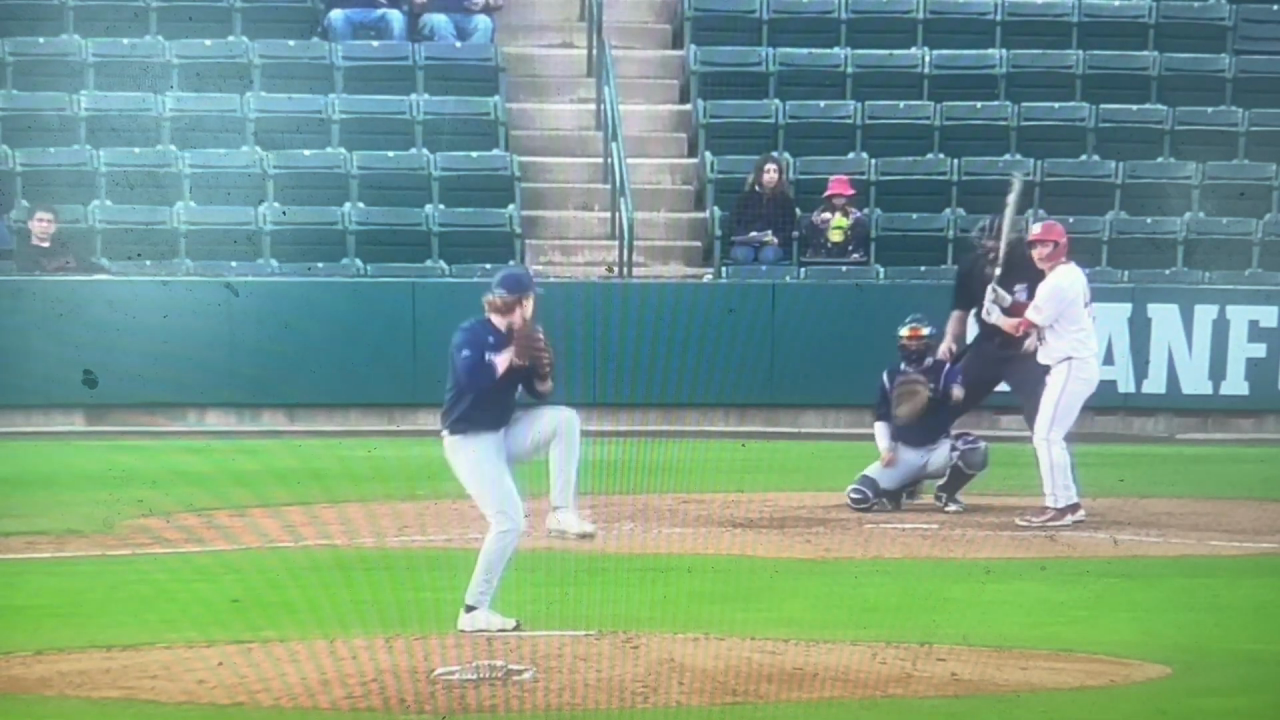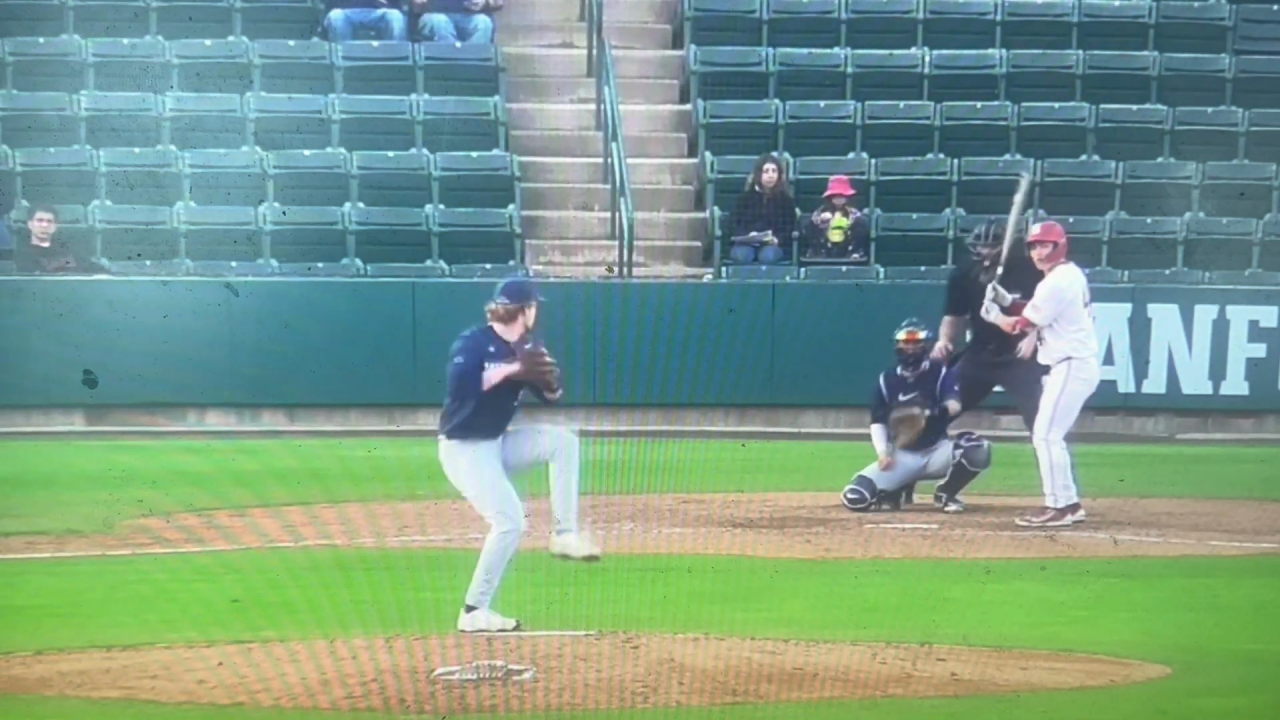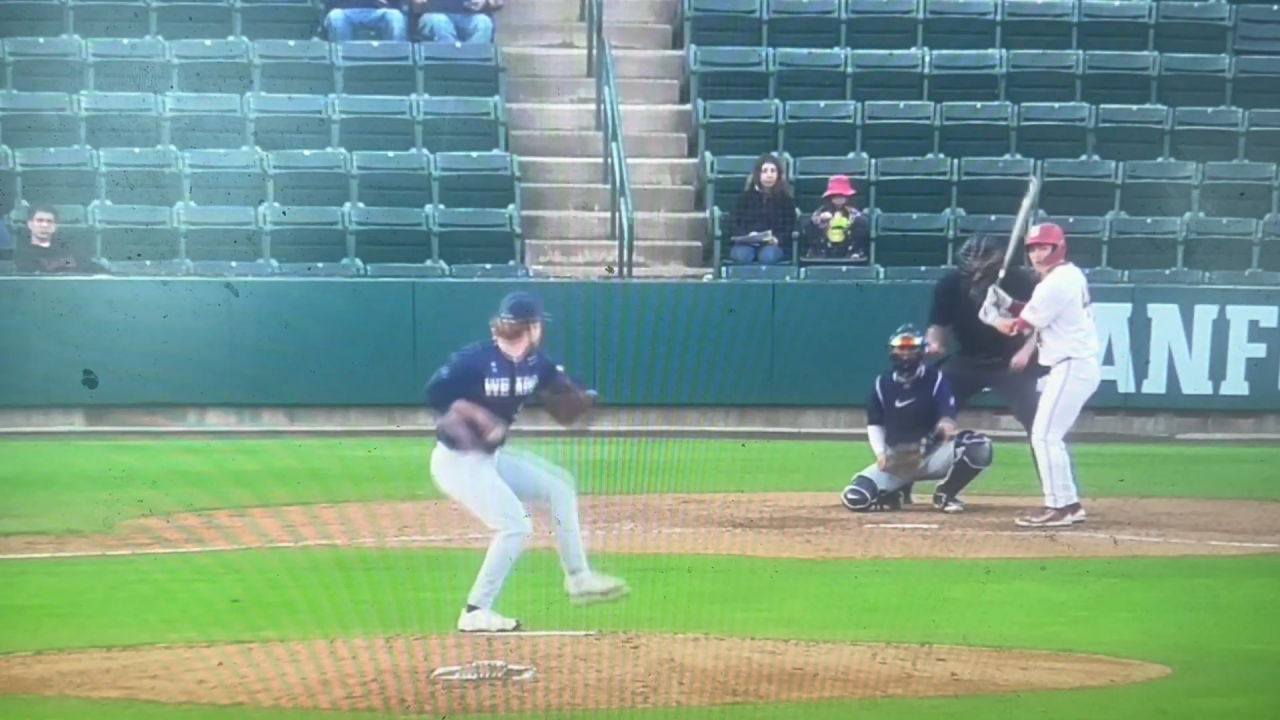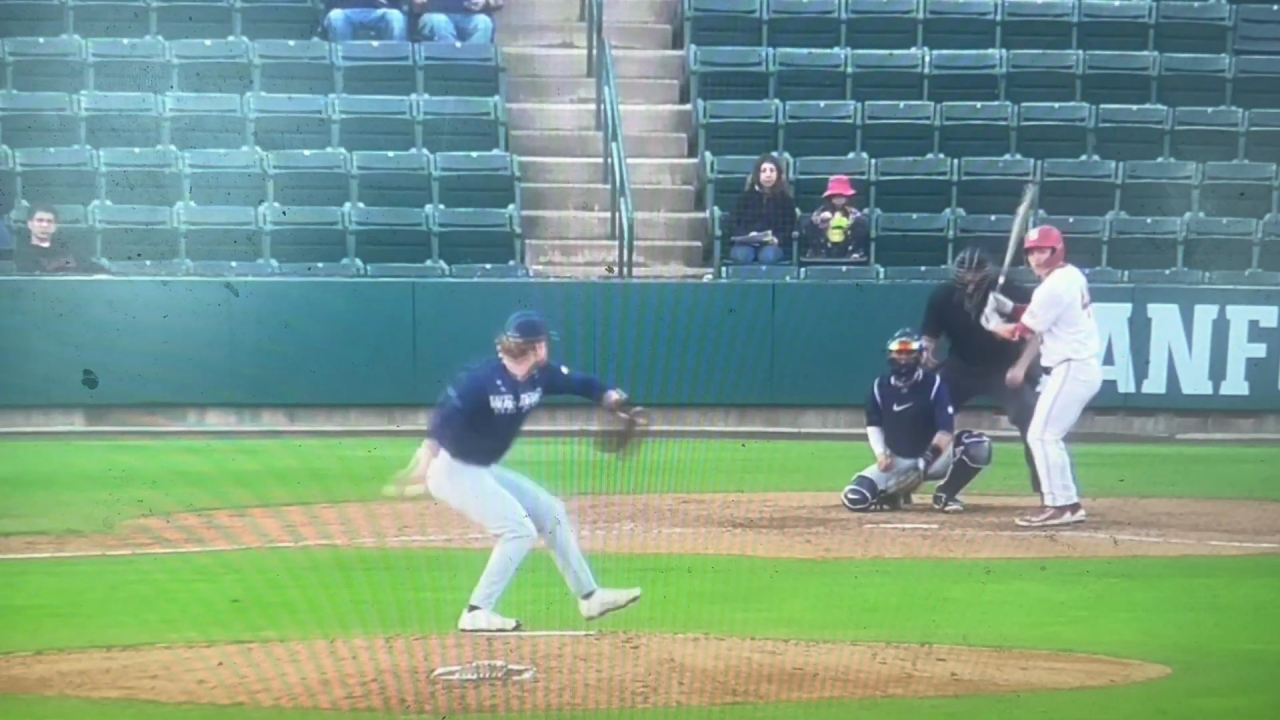
dt=0.1s
person 1, frame 1
left shoulder: (519, 337)
right shoulder: (470, 334)
left elbow: (540, 392)
right elbow: (475, 379)
left wrist: (541, 369)
right wrist: (511, 353)
left hip: (504, 434)
right hip: (469, 442)
left knee: (565, 419)
right knee: (508, 521)
left ankle: (562, 512)
right ankle: (474, 612)
person 1, frame 2
left shoulder: (526, 347)
right shoulder: (472, 343)
left elbow: (550, 394)
right elbow: (460, 384)
right wrist: (509, 370)
left hip: (498, 442)
right hip: (463, 449)
left knee: (562, 440)
right knee: (509, 522)
left ankle: (566, 533)
right ankle: (474, 611)
person 1, frame 3
left shoulder: (535, 362)
right shoulder: (473, 359)
left elbow: (564, 391)
right elbow: (435, 394)
left wrist: (577, 399)
right wrist: (478, 417)
left hip: (492, 457)
right hip: (457, 460)
left knee: (559, 488)
right knee: (515, 526)
left ankle: (579, 579)
right ankle: (476, 611)
person 1, frame 4
left shoulder: (540, 375)
right shoulder: (481, 379)
left elbow: (582, 384)
right elbow: (442, 419)
left wrist: (614, 400)
right wrist: (423, 468)
left hip: (483, 471)
right hip: (454, 470)
left knee: (552, 513)
right knee: (520, 532)
left ankle: (590, 596)
right ankle: (477, 611)
person 2, frame 1
left shoulder: (1057, 282)
right shoulder: (1069, 273)
left elbow: (1025, 327)
right elbow: (1040, 313)
left wrist: (995, 317)
right wrist: (1008, 302)
left hip: (1072, 367)
right hip: (1073, 367)
left knee: (1046, 435)
right knee: (1051, 436)
left ankle: (1058, 508)
right ankle: (1070, 504)
person 2, frame 2
left shoulder: (1056, 282)
right shoulder: (1070, 273)
left elbow: (1022, 325)
right elbow: (1041, 314)
left wrist: (994, 315)
right wrist: (1008, 302)
left hip: (1072, 368)
right hip: (1077, 366)
left knee: (1045, 435)
right knee: (1050, 436)
left ankle: (1058, 508)
right ankle: (1069, 504)
person 2, frame 3
left shoulder: (1055, 284)
right shoulder: (1070, 274)
left elbow: (1019, 327)
right elbow: (1039, 315)
left wrist: (992, 318)
right wrist: (1008, 305)
left hip: (1072, 368)
right hip: (1079, 367)
left knee: (1044, 435)
right knee: (1050, 436)
left ankle: (1057, 507)
right ankle: (1070, 504)
person 2, frame 4
left shoulder: (1053, 287)
right shoulder: (1072, 275)
left elbow: (1023, 332)
right elbow: (1043, 317)
left wrist: (994, 326)
left hip: (1073, 369)
right hip: (1085, 369)
left knee: (1041, 435)
right knee: (1049, 436)
left ankle: (1056, 507)
right ankle: (1069, 504)
person 3, frame 1
left shoulder: (1031, 264)
right shoulder: (970, 268)
right elbow: (960, 312)
right wrist: (949, 340)
left hip: (1024, 352)
right hip: (986, 348)
person 3, frame 2
left shoulder: (1031, 268)
right shoulder: (963, 273)
right elbow: (953, 317)
right wrist: (943, 341)
left hip: (1019, 358)
right hip: (981, 352)
person 3, frame 3
left shoulder: (1017, 280)
right shoulder: (950, 283)
right elbow: (939, 325)
right wrist: (933, 342)
left hip: (1009, 361)
right hip: (964, 360)
left knee: (1037, 422)
person 3, frame 4
left shoulder: (1010, 293)
right shoulder: (943, 296)
right elbow: (929, 337)
right wrist: (925, 356)
left hip: (1003, 368)
right hip: (960, 367)
left knee: (1033, 425)
person 4, frame 1
left shoulder: (943, 369)
right shoulder: (890, 376)
left elbow: (957, 392)
right elbow: (882, 418)
left wrist: (939, 393)
right wrist: (884, 448)
left hip: (938, 449)
right hip: (903, 453)
left knee: (974, 452)
right knee: (859, 498)
left ankle: (946, 494)
right ankle: (892, 493)
person 4, frame 2
left shoulder: (940, 373)
right shoulder: (886, 380)
left elbow: (954, 404)
right elbow: (877, 421)
left wrist: (934, 411)
right wrist: (882, 450)
left hip: (935, 452)
right hip: (900, 457)
left knee: (978, 450)
right knee: (854, 498)
left ankle: (946, 494)
right ankle: (891, 493)
person 4, frame 3
left shoulder: (936, 379)
right shoulder: (883, 383)
left elbow: (949, 418)
right elbow: (874, 423)
left wrist: (928, 442)
right wrist: (880, 452)
left hip: (935, 454)
right hip: (899, 459)
left knee: (980, 448)
right knee: (854, 498)
left ankle: (945, 494)
right ankle: (890, 494)
person 4, frame 4
left shoulder: (934, 384)
right shoulder: (880, 387)
left elbow: (945, 429)
right elbow: (873, 424)
left wrist: (924, 463)
right wrist: (880, 452)
left hip: (934, 457)
right hip: (897, 461)
left knee: (979, 447)
right knee: (854, 499)
left ankle: (945, 494)
right ankle: (890, 494)
